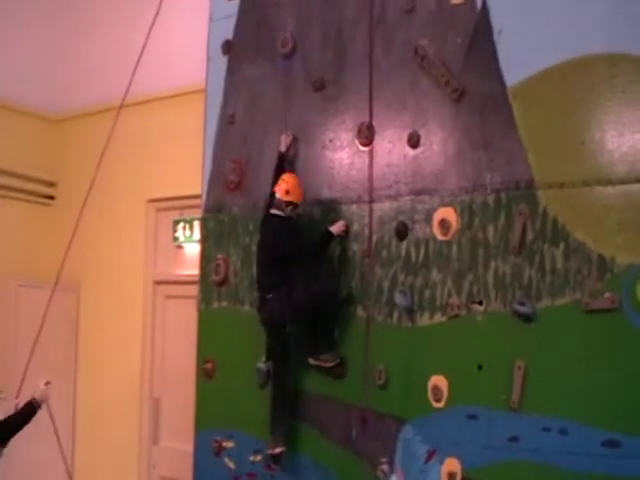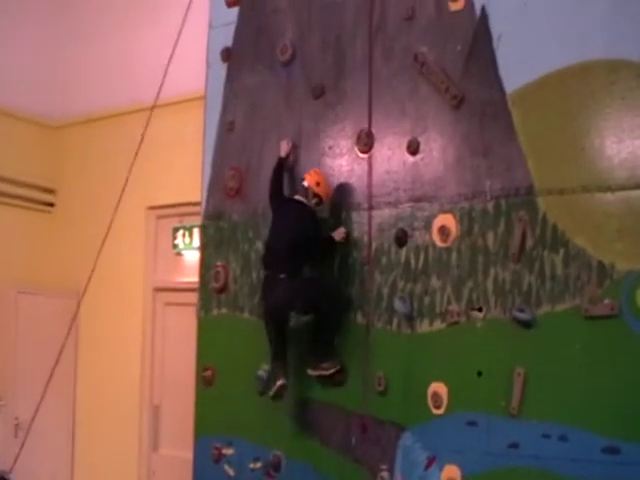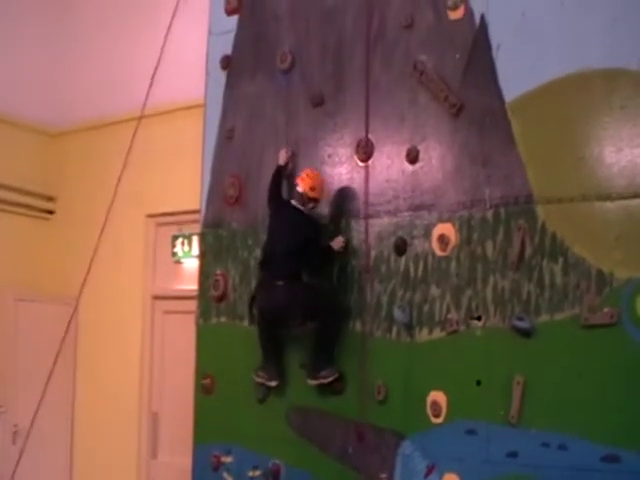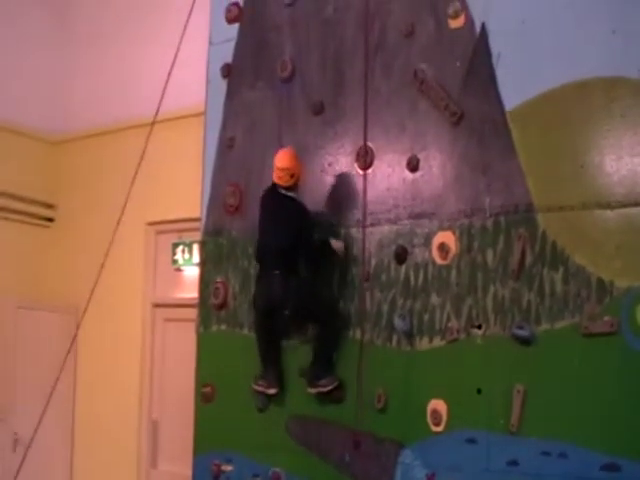
dt=0.4s
person 1, frame 1
left shoulder: (268, 218)
right shoulder: (288, 227)
left elbow: (277, 183)
right elbow: (306, 254)
left wrist: (283, 154)
right wrist: (331, 233)
left hip: (267, 303)
right hip: (285, 300)
left knee: (280, 369)
left ankle: (276, 437)
right ankle: (321, 351)
person 1, frame 2
left shoulder: (282, 206)
right shoulder: (310, 220)
left elbow: (274, 189)
right elbow: (314, 258)
left wrist: (282, 159)
right wrist: (332, 239)
left hip: (270, 285)
right hip: (292, 286)
left knee: (276, 324)
right knee: (331, 297)
left ankle: (278, 370)
right ankle: (319, 358)
person 1, frame 3
left shoulder: (278, 210)
right shoulder: (309, 225)
left elbow: (273, 192)
right elbow: (312, 263)
left wrist: (281, 166)
right wrist: (331, 248)
left hip: (266, 289)
right hip: (290, 291)
left knee: (267, 316)
right knee: (331, 310)
left ankle: (271, 367)
right ankle: (319, 368)
person 1, frame 4
left shoulder: (267, 199)
right shoulder: (299, 212)
right elbow: (308, 253)
right wrist: (330, 245)
left hip: (265, 279)
right hip: (288, 282)
left knee: (265, 325)
right knee: (328, 319)
left ankle: (270, 376)
right ankle: (318, 375)
